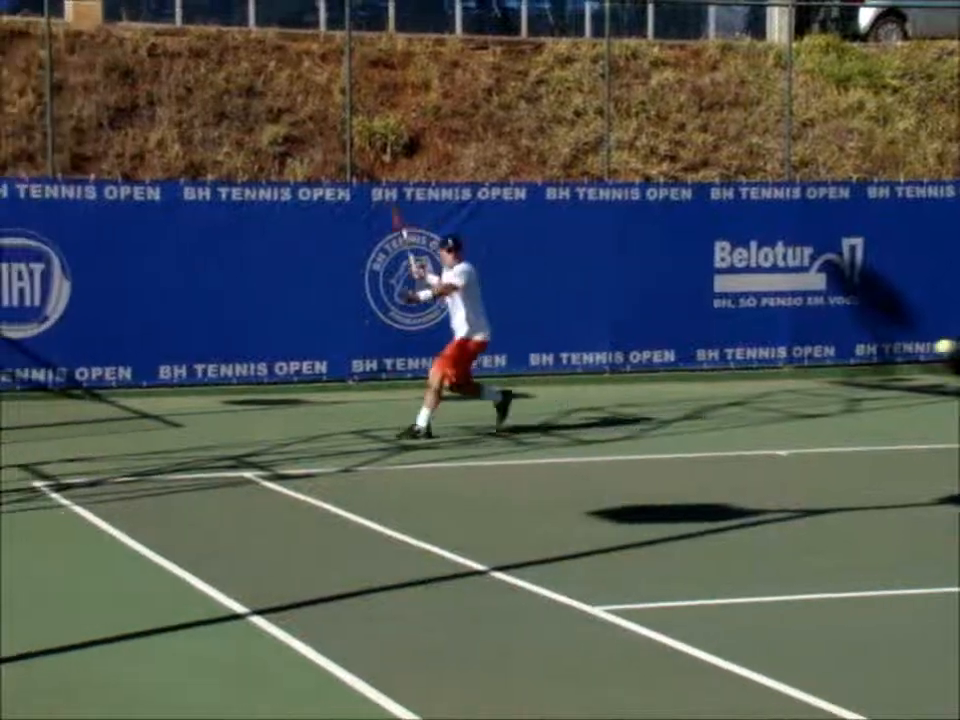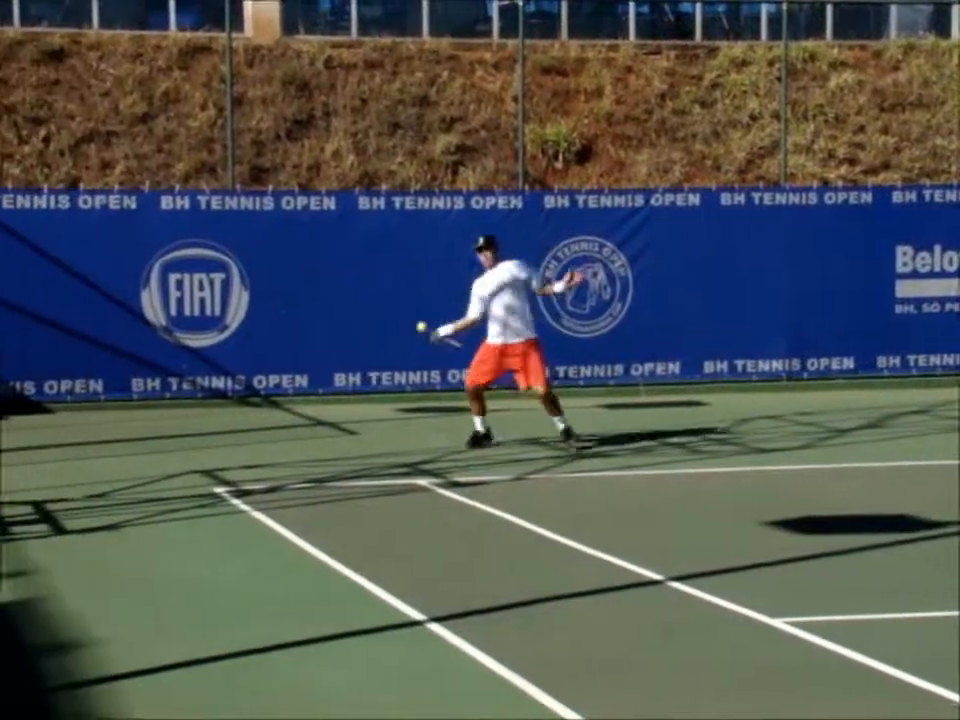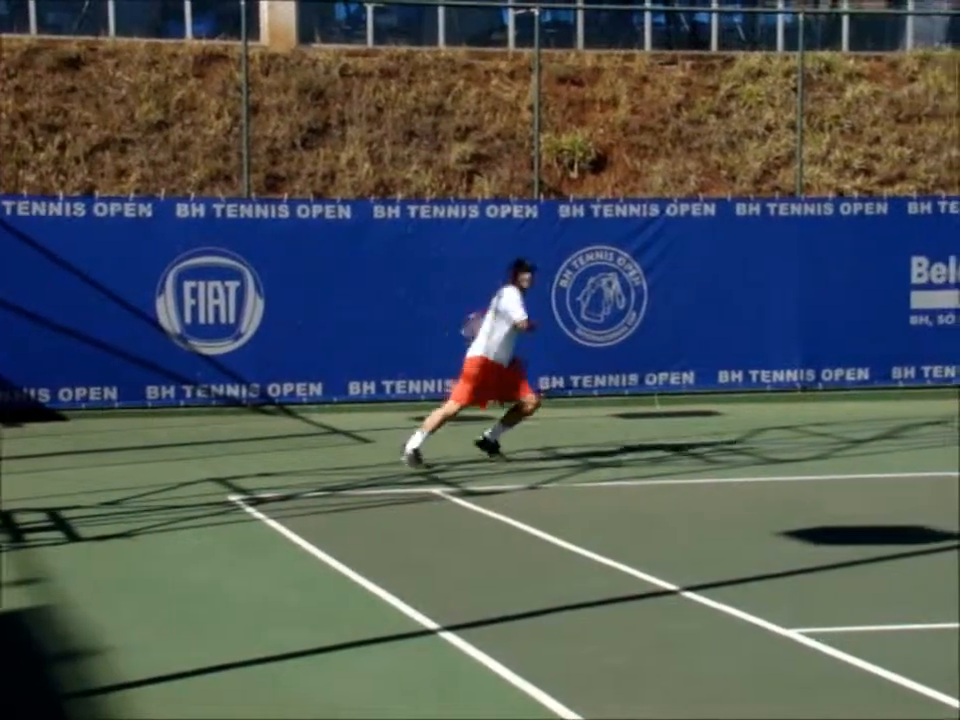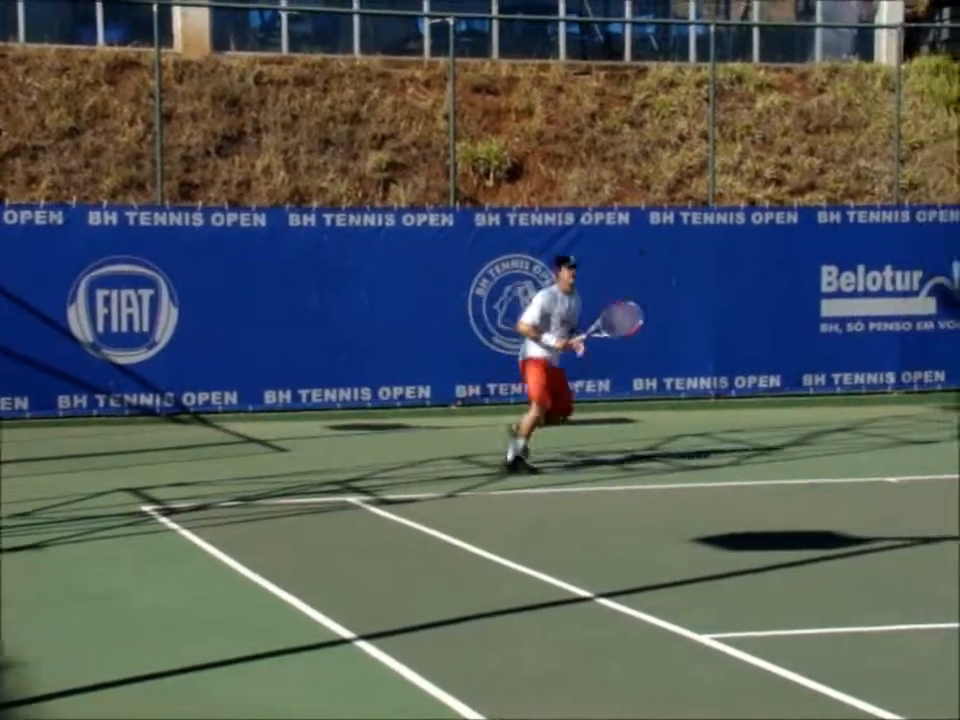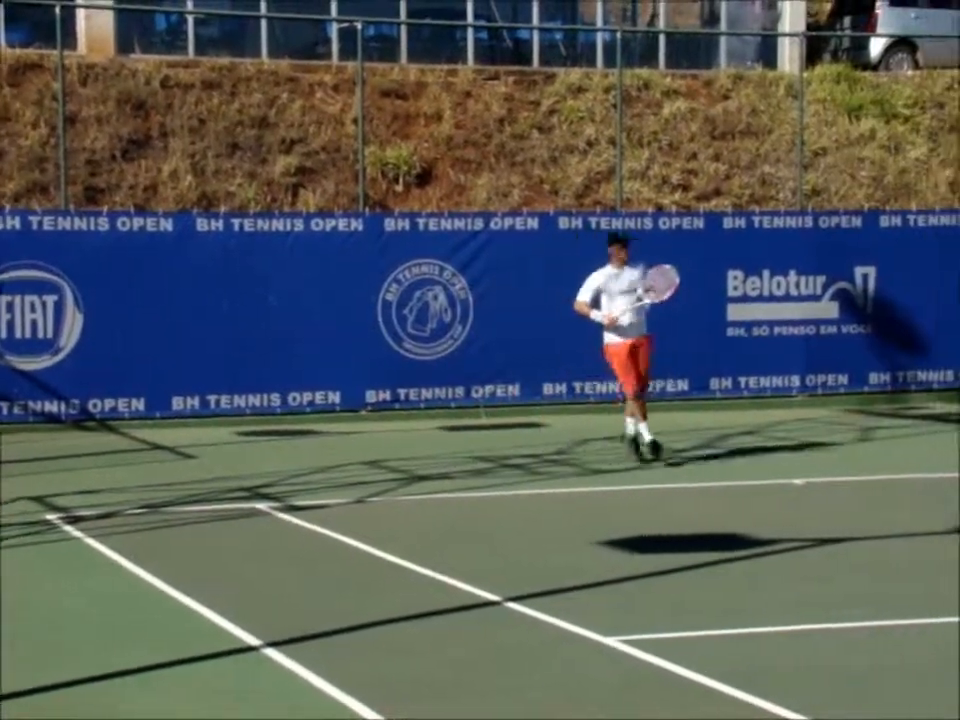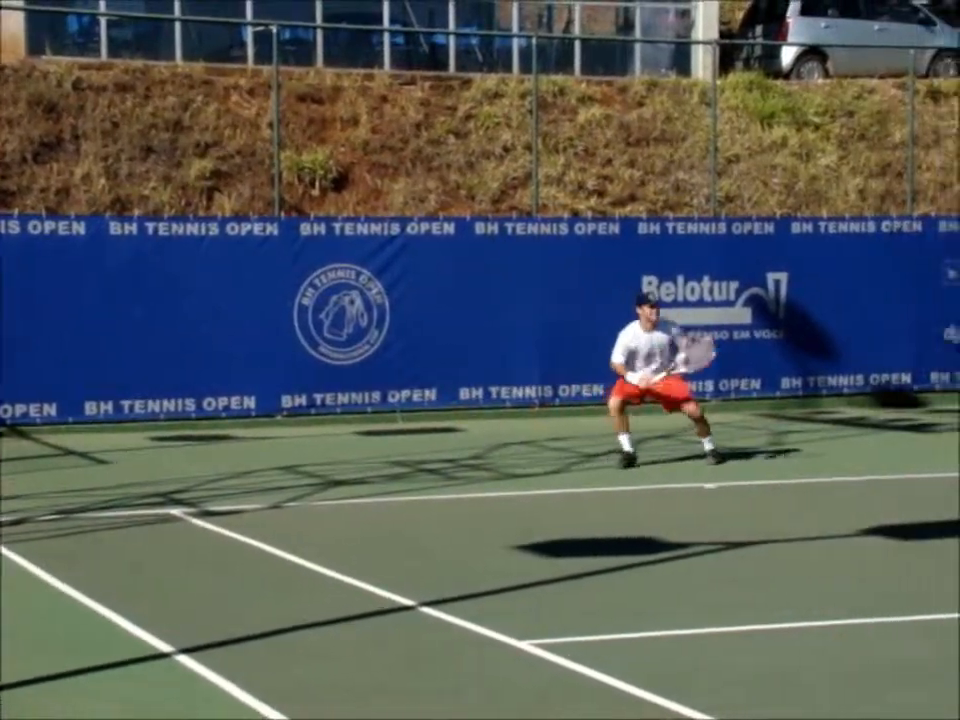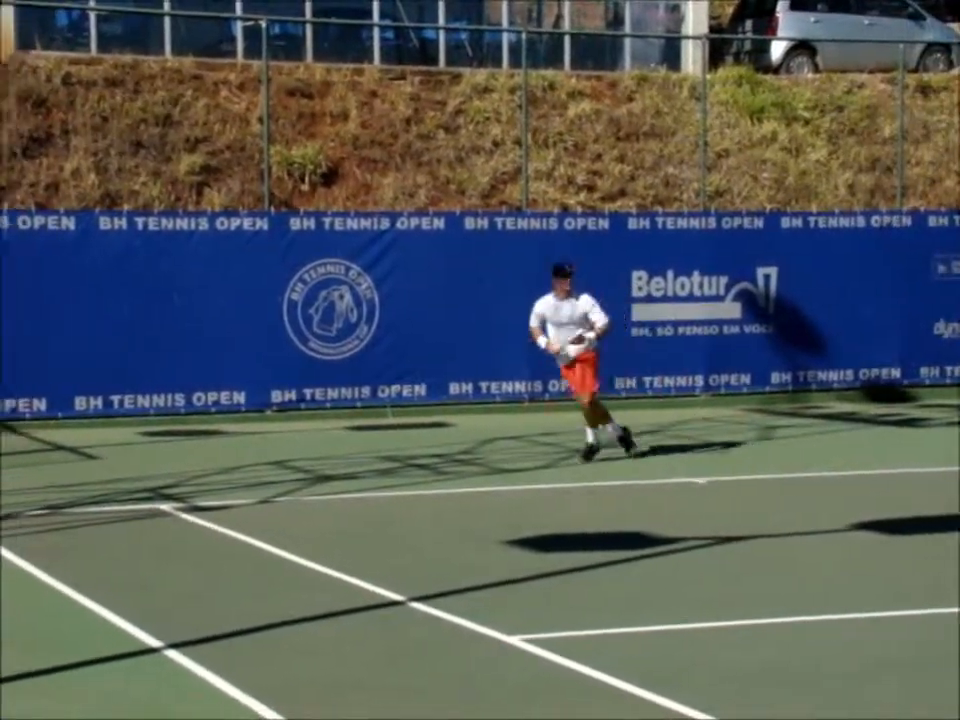
dt=0.5s
person 1, frame 1
left shoulder: (464, 269)
right shoulder: (448, 270)
left elbow: (449, 287)
right elbow: (440, 285)
left wrist: (421, 295)
right wrist: (426, 276)
left hip: (473, 336)
right hip: (465, 336)
left knee: (435, 376)
right knee: (456, 384)
left ankle: (421, 427)
right ankle: (500, 398)
person 1, frame 2
left shoulder: (515, 266)
right shoulder: (479, 284)
left elbow: (541, 289)
right elbow: (473, 319)
left wrist: (562, 286)
right wrist: (449, 329)
left hip: (525, 341)
right hip: (495, 343)
left knee: (542, 390)
right knee: (472, 385)
left ankle: (564, 428)
right ankle: (482, 430)
person 1, frame 3
left shoulder: (514, 297)
right shoulder: (511, 294)
right elbow: (524, 325)
left wrist: (514, 358)
right wrist: (531, 324)
left hip: (502, 365)
right hip: (483, 361)
left knee: (531, 401)
right knee: (453, 407)
left ankle: (489, 439)
right ankle: (412, 448)
person 1, frame 4
left shoulder: (576, 298)
right shoulder: (545, 297)
right elbow: (523, 327)
left wrist: (577, 342)
right wrist: (551, 341)
left hip: (554, 362)
right hip: (536, 358)
left knee: (563, 412)
right knee: (541, 406)
left ankle: (519, 429)
right ankle: (513, 458)
person 1, frame 5
left shoulder: (639, 270)
right shoulder: (599, 277)
right elbow: (579, 305)
right wrist: (600, 317)
left hip: (641, 338)
right hip: (616, 341)
left knee: (640, 389)
right knee: (633, 391)
left ankle: (632, 433)
right ankle: (648, 439)
person 1, frame 6
left shoulder: (669, 327)
right shoulder: (627, 335)
right elbow: (616, 364)
right wrist: (635, 379)
left hip: (666, 379)
right hip: (637, 380)
left knee: (695, 411)
right knee: (614, 403)
left ankle: (710, 448)
right ankle: (628, 451)
person 1, frame 7
left shoulder: (585, 301)
right shoulder: (542, 304)
left elbow: (603, 326)
right elbow: (534, 328)
left wrist: (589, 337)
right wrist: (545, 343)
left hip: (585, 355)
right hip: (565, 360)
left knee: (586, 400)
right knee: (587, 402)
left ankle: (592, 442)
right ankle: (619, 433)
